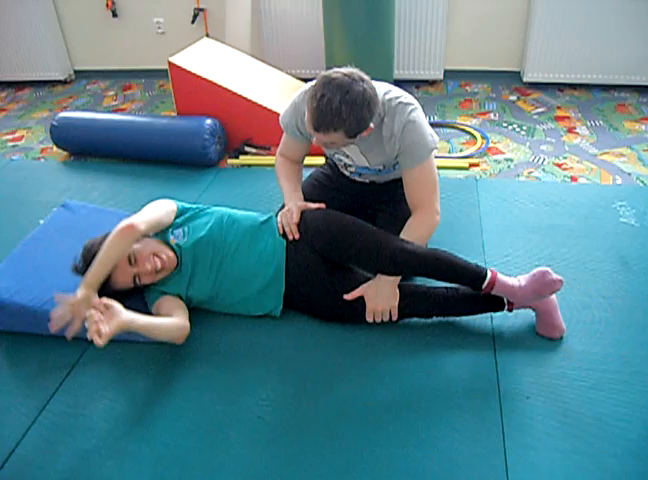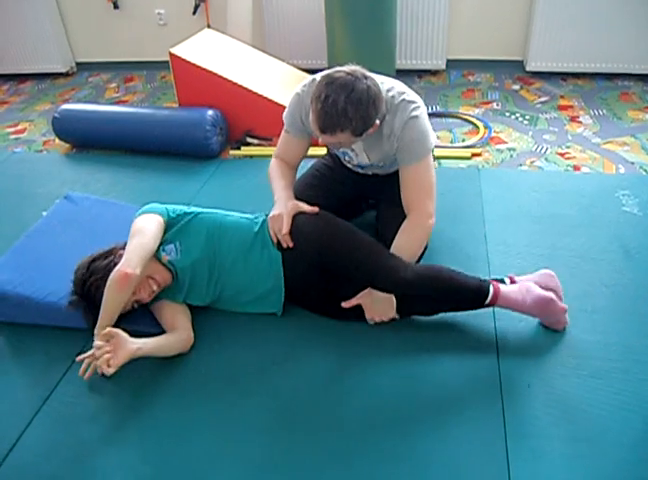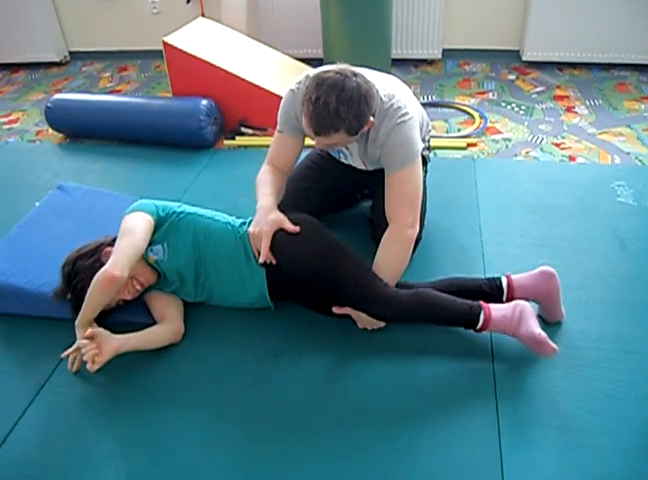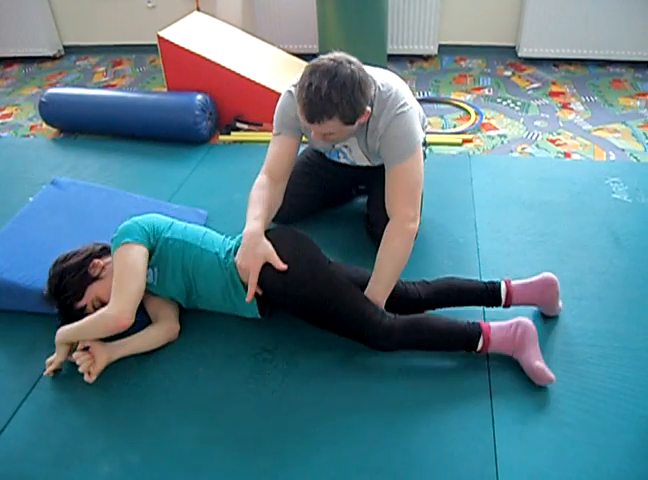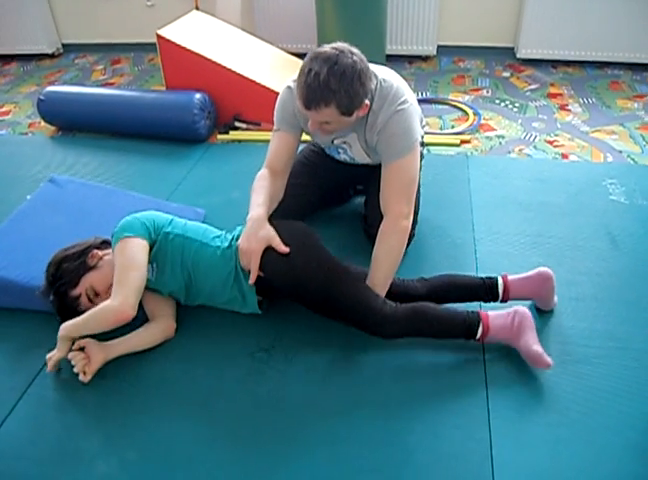
dt=0.4s
person 1, frame 1
left shoulder: (167, 211)
right shoulder: (162, 292)
left elbow: (129, 227)
right elbow: (178, 329)
left wrist: (84, 292)
right wrist: (122, 319)
left hip: (297, 240)
right hip: (294, 293)
left knee: (400, 256)
right knee: (412, 303)
left ankle: (510, 286)
right ankle: (518, 302)
person 1, frame 2
left shoulder: (151, 217)
right shoulder: (166, 296)
left elbow: (126, 271)
right elbow: (182, 337)
left wrist: (102, 328)
right wrist: (129, 347)
left hip: (293, 240)
right hip: (293, 291)
left knee: (400, 278)
right knee: (412, 305)
left ankle: (510, 291)
right ankle: (526, 285)
person 1, frame 3
left shoulder: (140, 213)
right shoulder: (156, 284)
left elbow: (114, 272)
right elbow: (172, 328)
left wrist: (83, 321)
right wrist: (113, 342)
left hip: (282, 247)
right hip: (281, 288)
left knee: (387, 304)
right knee: (401, 296)
left ankle: (503, 316)
right ankle: (521, 286)
person 1, frame 4
left shoulder: (130, 234)
right shoulder: (147, 282)
left elbow: (121, 316)
right elbow: (167, 326)
left wrist: (67, 334)
right wrist: (107, 352)
left hip: (273, 262)
right hip: (271, 289)
left knee: (381, 330)
right knee: (407, 298)
left ankle: (505, 336)
right ankle: (519, 290)
person 1, frame 5
left shoulder: (131, 229)
right shoulder: (147, 281)
left elbow: (121, 309)
right elbow: (164, 325)
left wrist: (69, 330)
right wrist: (104, 350)
left hip: (274, 257)
right hip: (269, 292)
left knee: (384, 317)
right knee: (402, 292)
left ankle: (504, 324)
right ankle: (513, 285)
person 2, frame 1
left shoulder: (405, 120)
right shoulder: (305, 102)
left elbow: (428, 211)
right elbow: (286, 158)
left wrist: (387, 280)
right wrist: (293, 200)
left hip: (395, 181)
right hip: (342, 174)
right knee: (285, 230)
left ankle: (374, 217)
right ankle: (360, 214)
person 2, frame 2
left shoulder: (407, 117)
right shoulder: (306, 96)
left elbow: (422, 215)
right elbow: (282, 161)
right wrist: (283, 200)
left hip: (397, 170)
right hip: (344, 164)
left knee: (404, 250)
right knee: (288, 224)
left ankle: (379, 204)
right ankle: (364, 202)
person 2, frame 3
left shoulder: (398, 121)
right shoulder: (299, 95)
left elbow: (405, 227)
right elbow: (274, 167)
right wrist: (266, 207)
left hip: (396, 159)
right hip: (339, 159)
left knee: (393, 232)
right knee: (284, 209)
left ankle: (373, 194)
right ankle: (359, 191)
person 2, frame 4
left shoulder: (397, 113)
right shoulder: (295, 99)
left elbow: (405, 220)
right elbow: (272, 177)
left wrist: (373, 300)
right wrist: (254, 230)
left hip: (391, 159)
right hip: (333, 156)
left knee: (386, 234)
right knee: (280, 209)
left ankle: (370, 190)
right ankle: (353, 187)
person 2, frame 5
left shoulder: (396, 110)
right shoulder: (295, 94)
left elbow: (398, 216)
right elbow: (273, 170)
right wrist: (256, 218)
left hip: (387, 157)
right hip: (332, 152)
left knee: (395, 236)
right knee: (280, 206)
left ankle: (368, 189)
right ankle: (351, 188)
